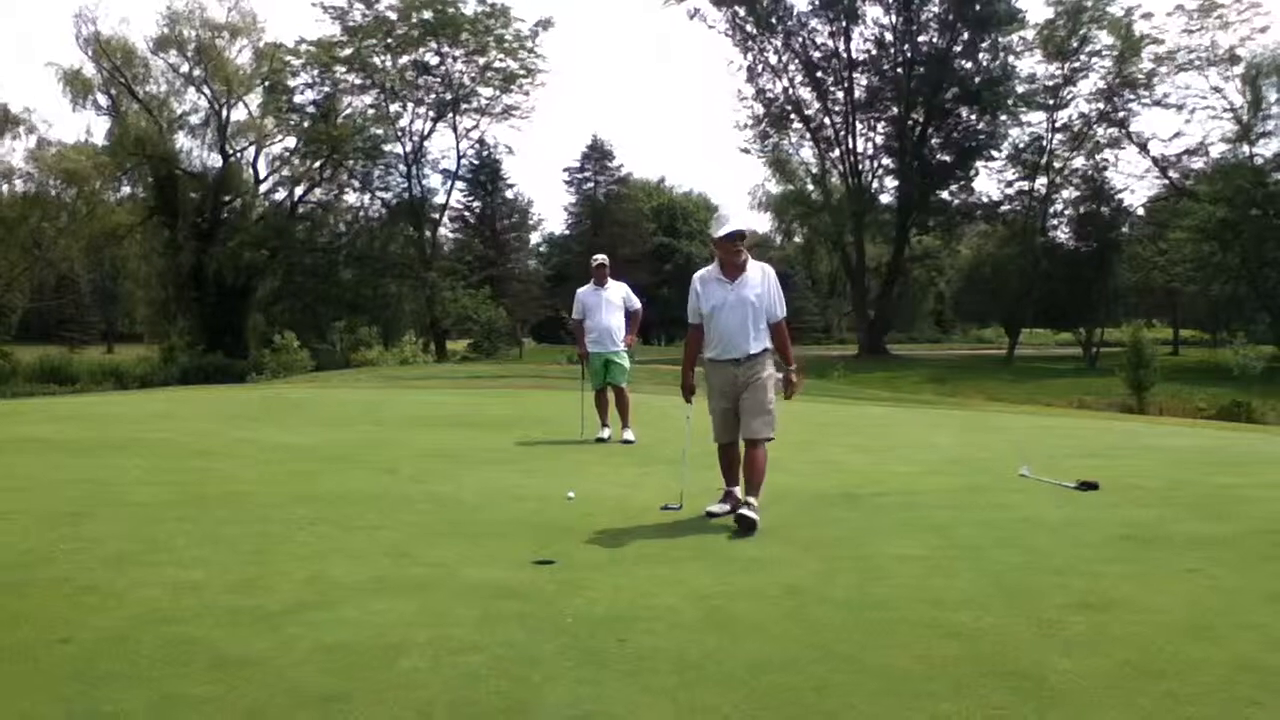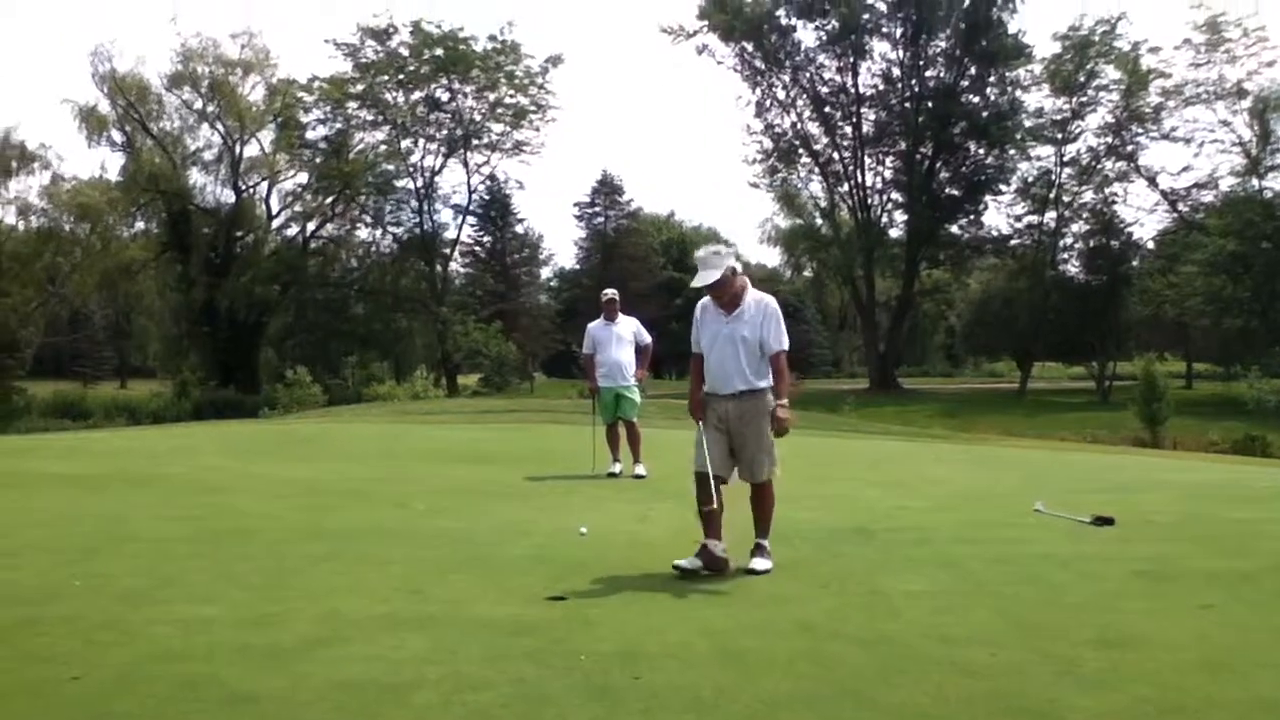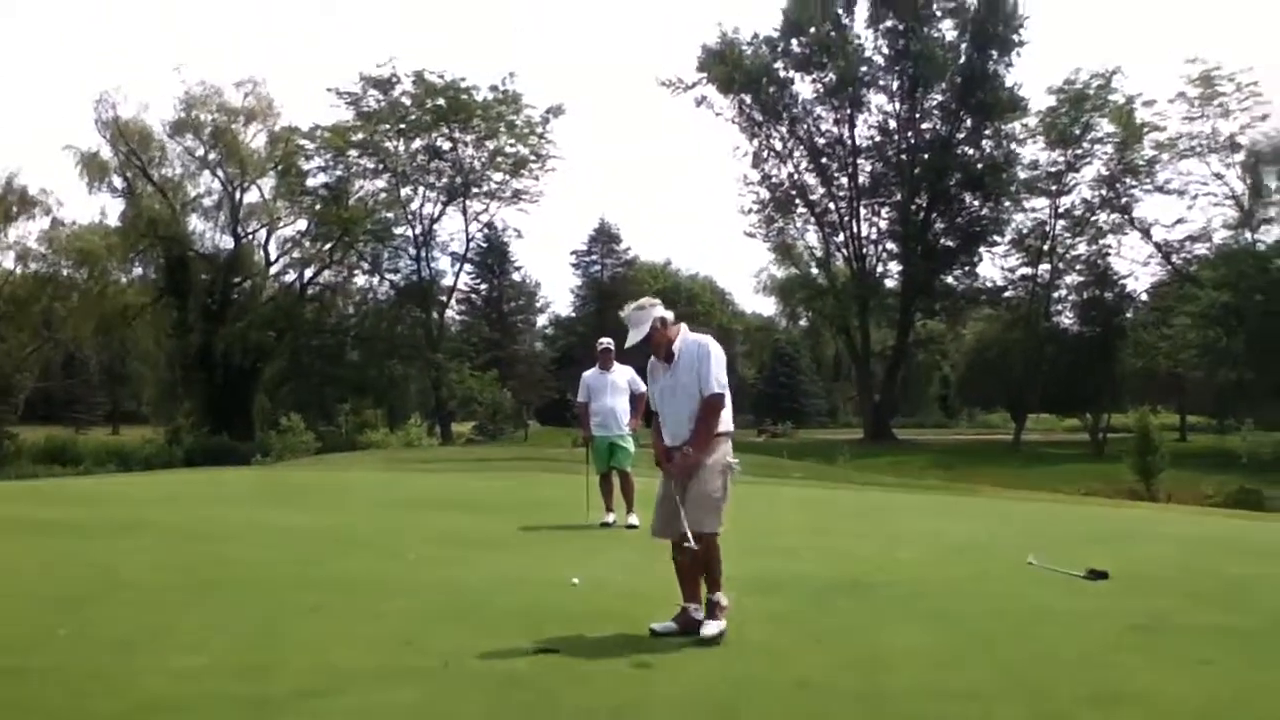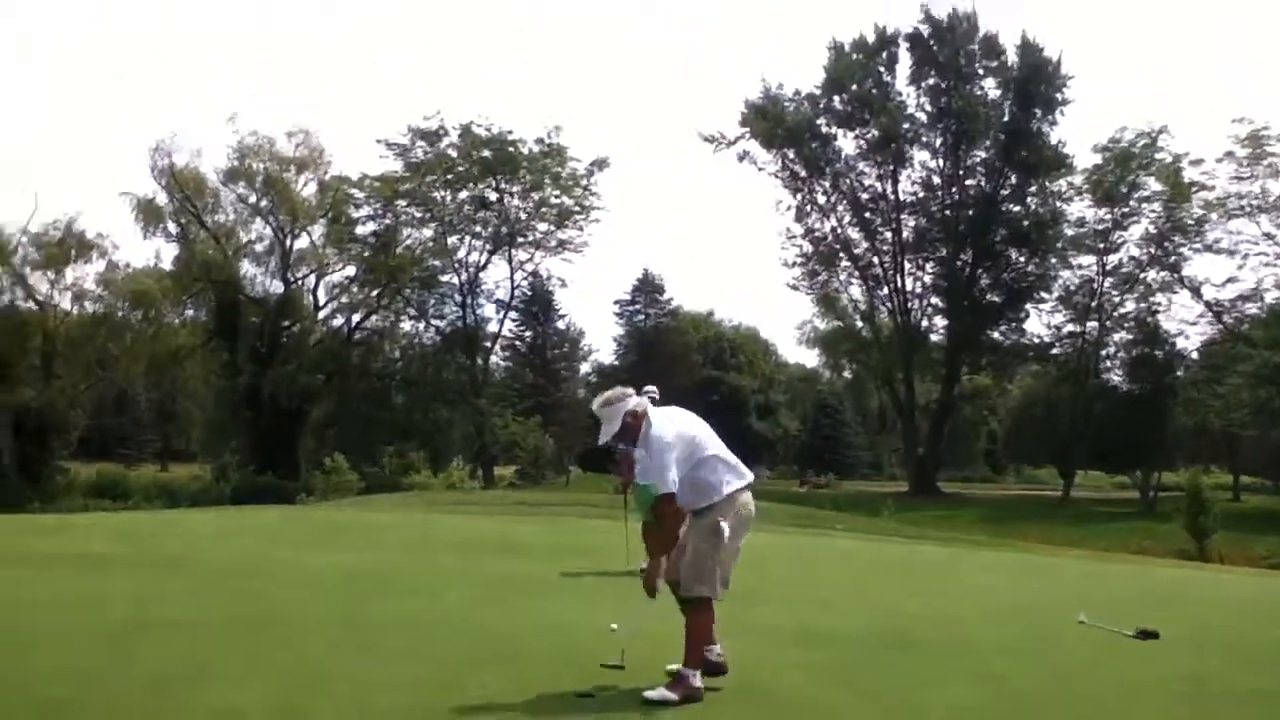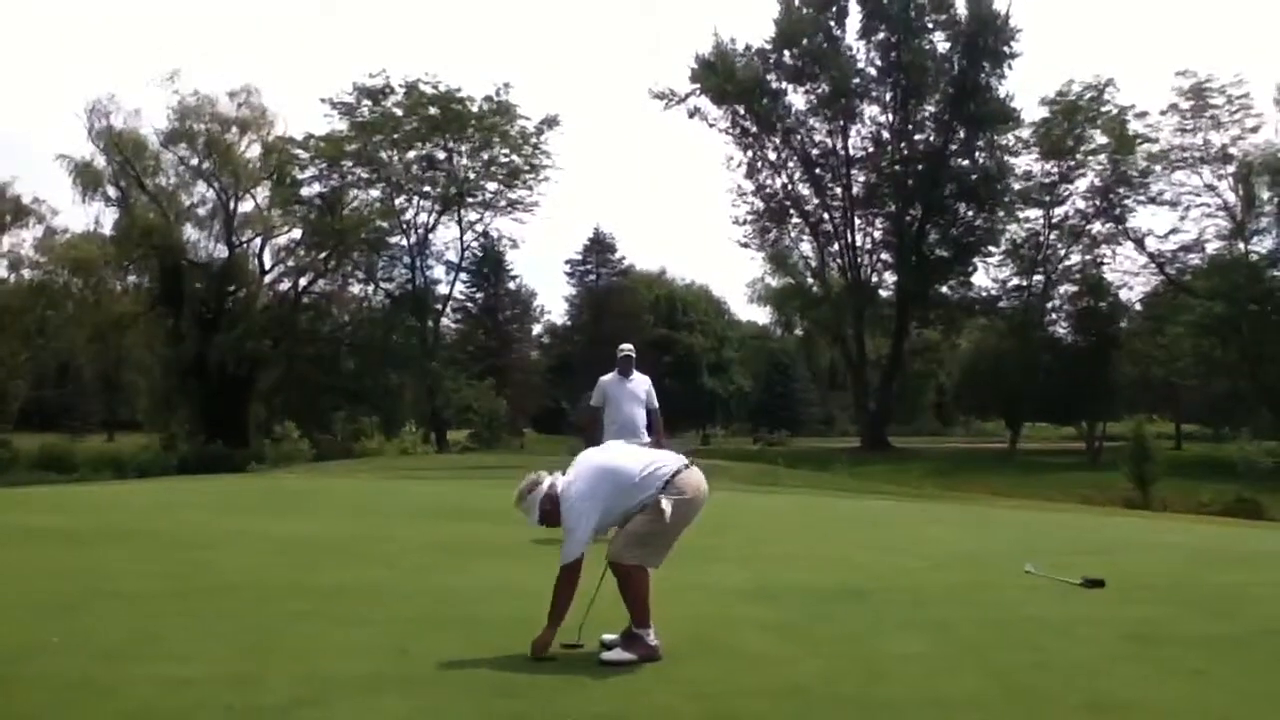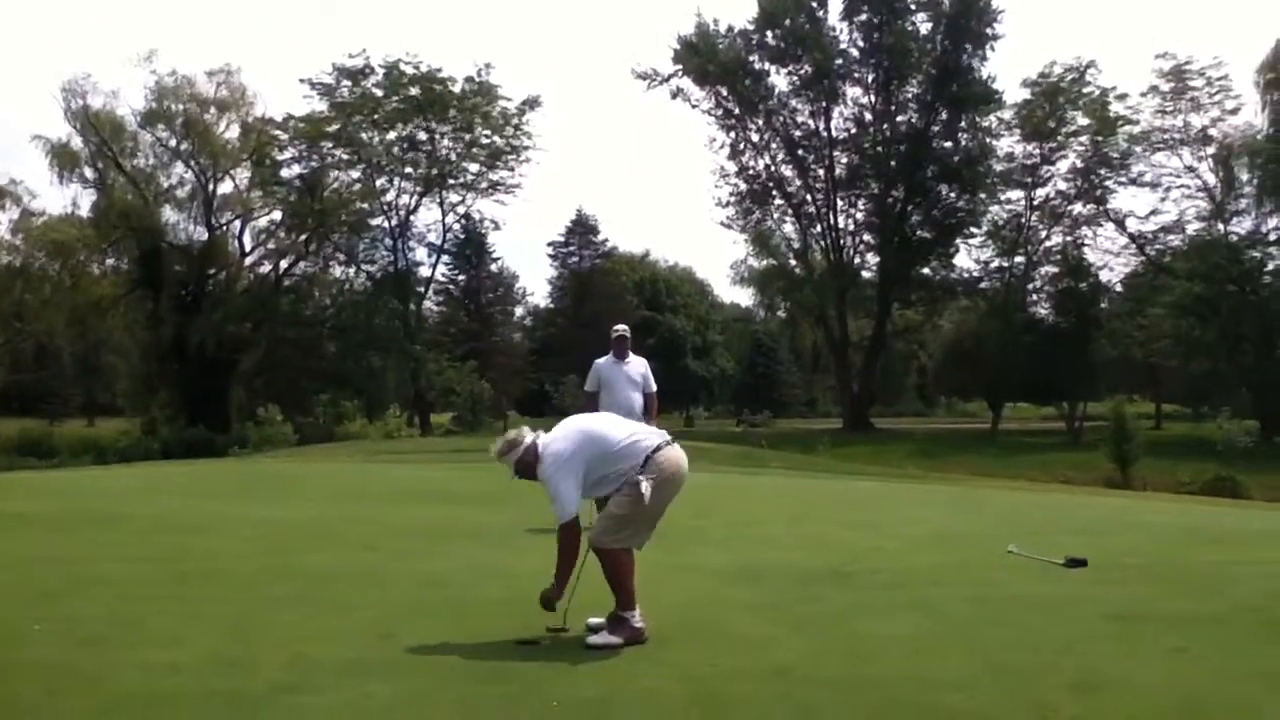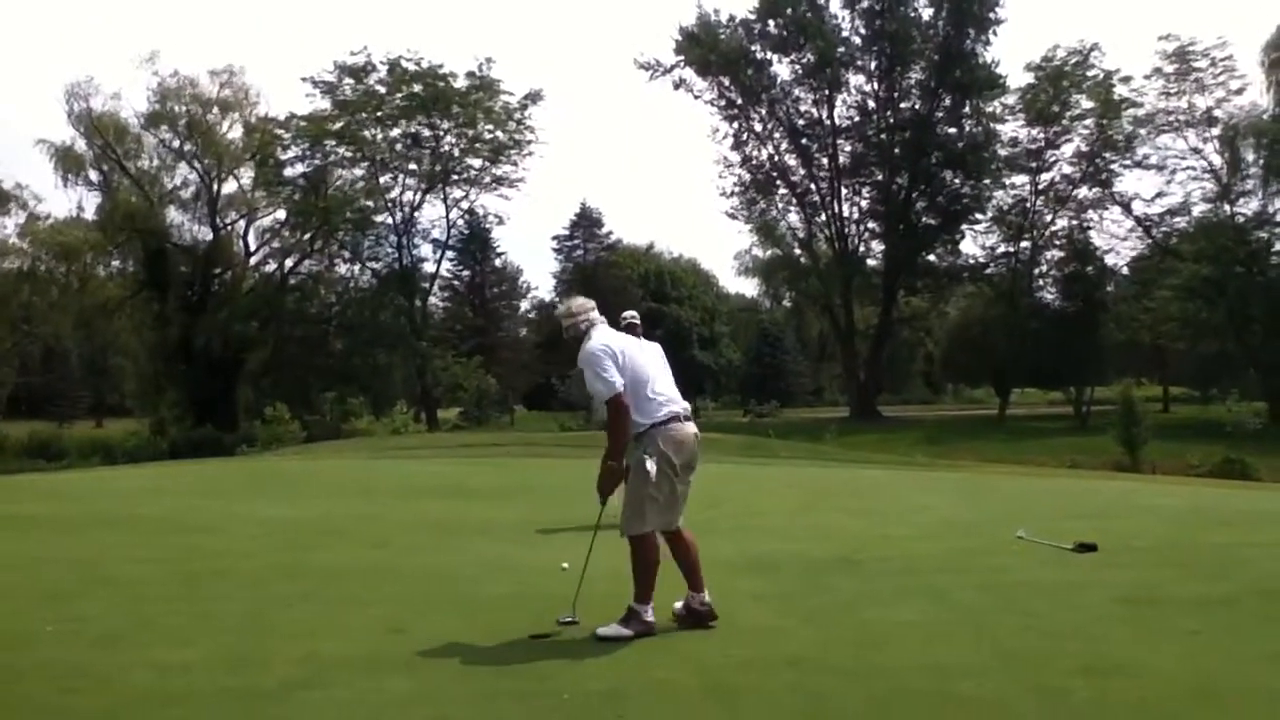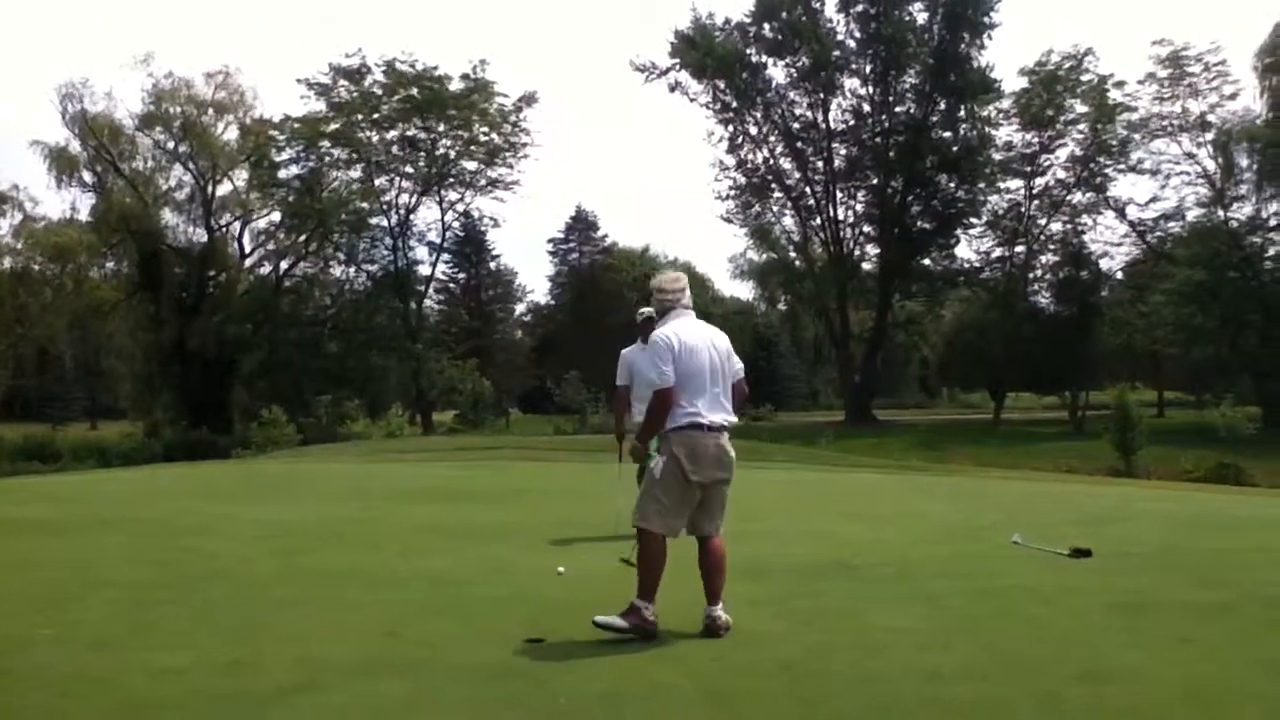
dt=0.5s
person 1, frame 1
left shoulder: (765, 275)
right shoulder: (701, 281)
left elbow: (778, 324)
right elbow: (696, 330)
left wrist: (790, 367)
right wrist: (687, 373)
left hip: (757, 366)
right hip: (718, 368)
left knee: (755, 436)
right knee: (726, 438)
left ankle: (750, 505)
right ankle: (732, 492)
person 1, frame 2
left shoulder: (764, 305)
right shoulder: (703, 309)
left elbow: (778, 357)
left wrist: (781, 403)
right wrist: (695, 394)
left hip: (752, 403)
right hip: (713, 404)
left knee: (759, 478)
right knee: (706, 476)
left ankle: (762, 546)
right ankle: (712, 550)
person 1, frame 3
left shoulder: (702, 347)
right shoulder: (655, 364)
left elbow: (714, 402)
left wrist: (691, 452)
right wrist: (660, 447)
left hip: (709, 450)
right hip: (677, 455)
left knee: (700, 529)
right knee: (676, 533)
left ankle: (715, 601)
right ankle: (692, 608)
person 1, frame 4
left shoulder: (660, 435)
right shoulder: (663, 419)
left elbow: (666, 502)
left wrist: (655, 559)
left hip: (725, 504)
right hip: (708, 504)
left knee: (698, 590)
right knee: (679, 579)
left ankle: (690, 678)
right ankle: (710, 653)
person 1, frame 5
left shoulder: (574, 504)
right shoulder: (581, 466)
left elbow: (569, 574)
right elbow: (633, 445)
left wrist: (548, 631)
left hip: (680, 489)
right hip: (686, 478)
left knee: (622, 558)
right knee: (630, 555)
left ankle: (645, 640)
right ankle: (639, 631)
person 1, frame 6
left shoulder: (553, 466)
right shoulder: (560, 435)
left elbow: (569, 531)
right elbow: (615, 424)
left wrist: (557, 588)
left hip: (658, 467)
right hip: (669, 455)
left knee: (605, 541)
right knee: (615, 537)
left ankle: (630, 622)
right ankle: (625, 613)
person 1, frame 7
left shoulder: (593, 350)
right shoulder: (628, 341)
left elbow: (619, 407)
left wrist: (612, 463)
right wrist: (616, 458)
left hip: (657, 438)
right hip: (682, 430)
left knee: (640, 528)
right knee: (670, 525)
left ankle: (640, 614)
right ankle: (698, 601)
person 1, frame 8
left shoulder: (663, 336)
right shoulder: (717, 334)
left elbow: (664, 398)
right elbow: (741, 389)
left wrist: (641, 441)
left hip: (684, 441)
right hip: (720, 440)
left knee: (653, 526)
right knee: (710, 531)
left ankle: (642, 612)
right ankle: (715, 613)
